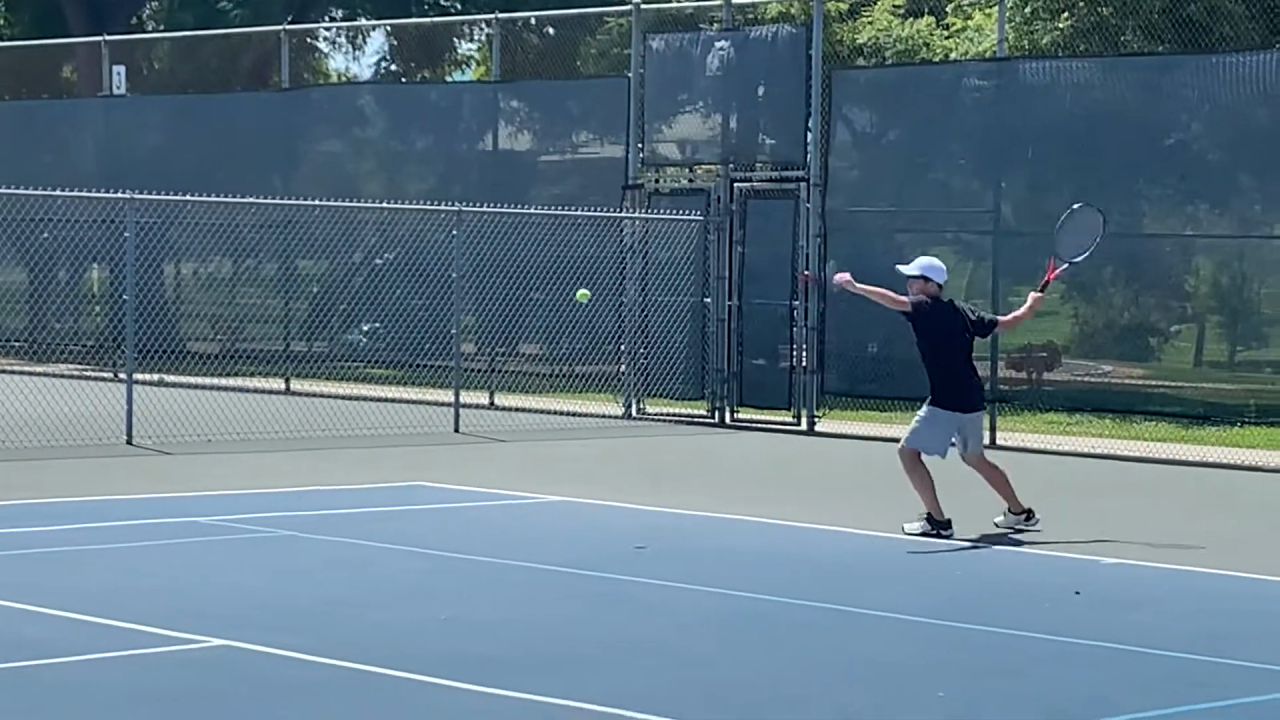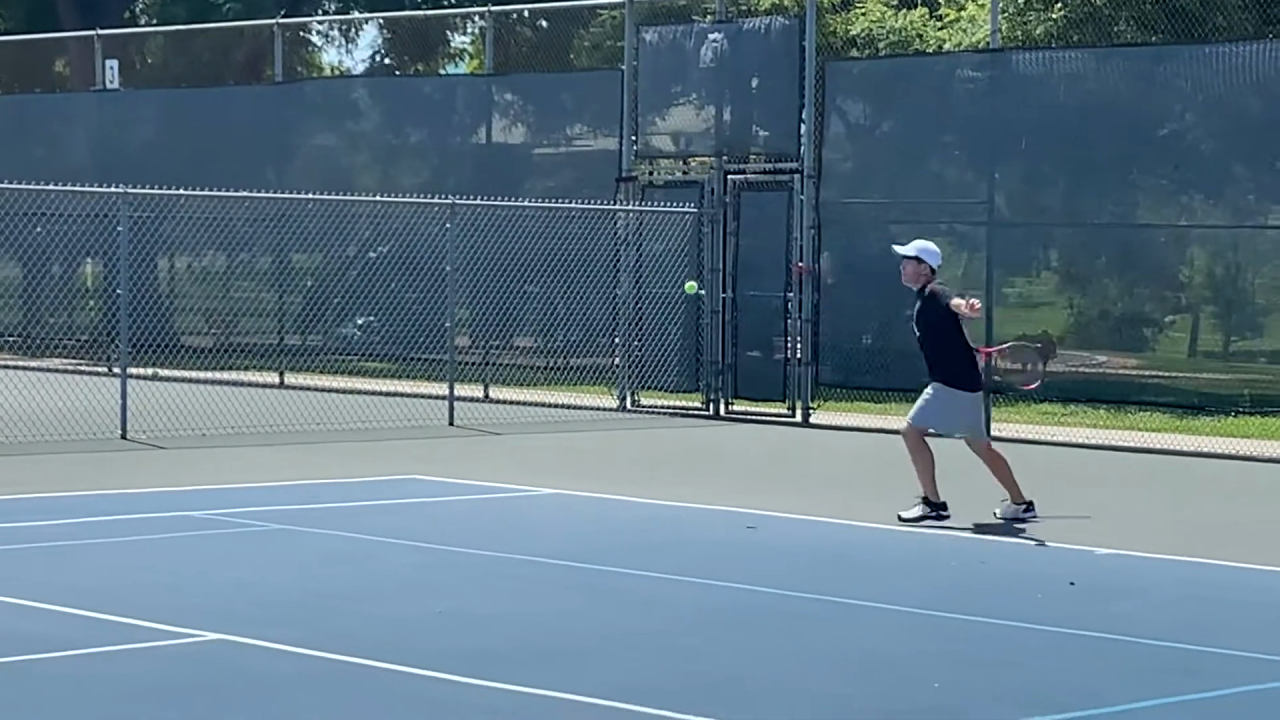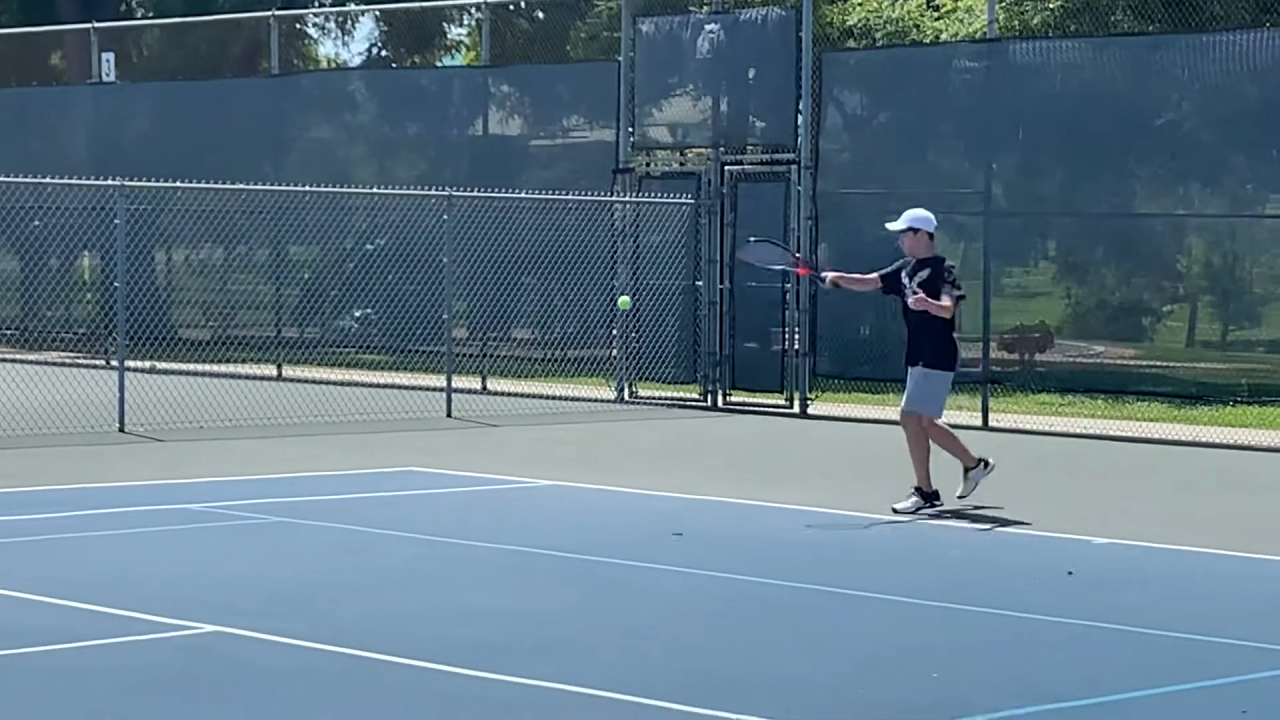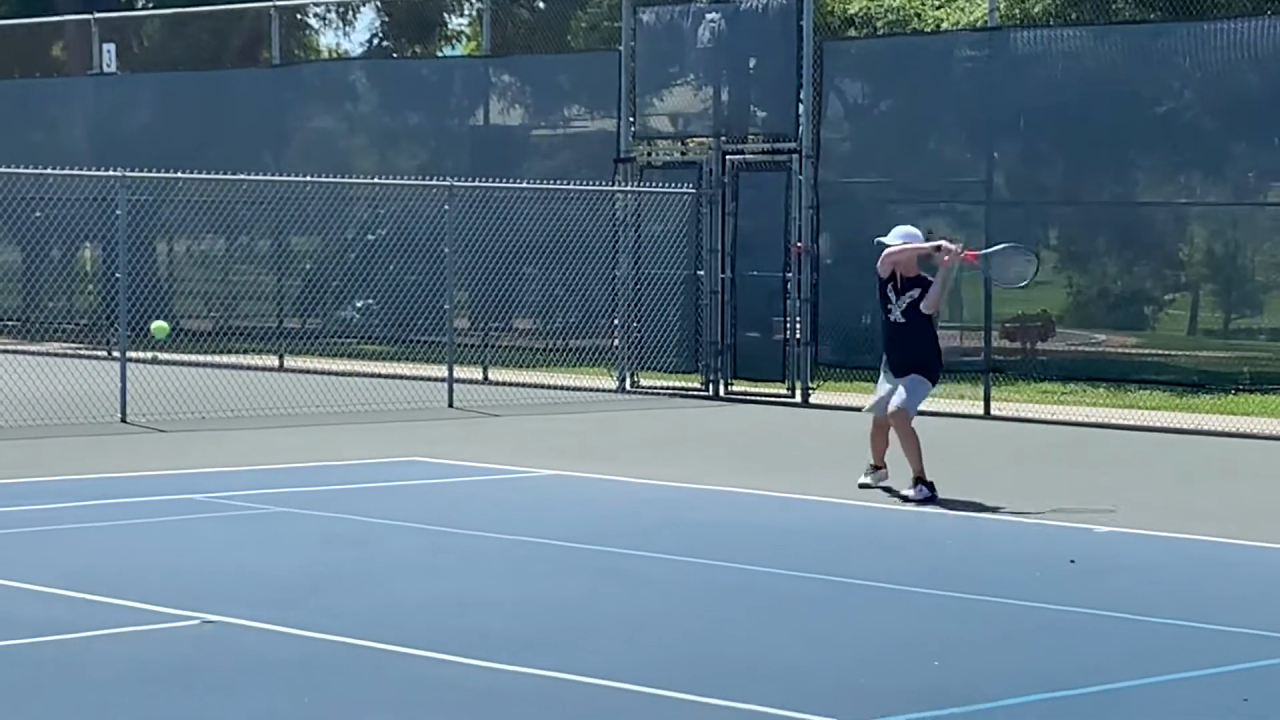
dt=0.2s
person 1, frame 1
left shoulder: (925, 308)
right shoulder: (962, 311)
left elbow: (895, 301)
right elbow: (1008, 323)
left wrist: (855, 286)
right wrist: (1033, 303)
left hip: (945, 401)
right hip: (973, 400)
left knee: (908, 452)
right knee: (974, 458)
left ankle: (937, 521)
right ankle: (1019, 512)
person 1, frame 2
left shoulder: (934, 292)
right shoulder: (927, 298)
left elbow: (957, 303)
left wrist: (966, 307)
left hip: (952, 382)
right hip: (965, 382)
left knee: (912, 431)
right knee: (980, 445)
left ankle: (933, 502)
right ankle: (1020, 503)
person 1, frame 3
left shoulder: (942, 270)
right shoulder: (905, 268)
left elbow: (947, 309)
right elbow: (869, 282)
left wrist: (927, 304)
right wrist: (839, 277)
left hip: (935, 359)
right hip: (920, 359)
left knee: (911, 419)
right knee: (923, 422)
left ankle: (926, 492)
right ankle: (974, 463)
person 1, frame 4
left shoulder: (927, 284)
right shoulder: (887, 276)
left elbow: (928, 308)
right elbow: (887, 257)
left wrist: (946, 268)
right wrist: (934, 246)
left hip: (920, 368)
right hip: (892, 366)
left knee: (899, 414)
right knee: (880, 418)
left ankle: (922, 482)
right ankle: (877, 468)
